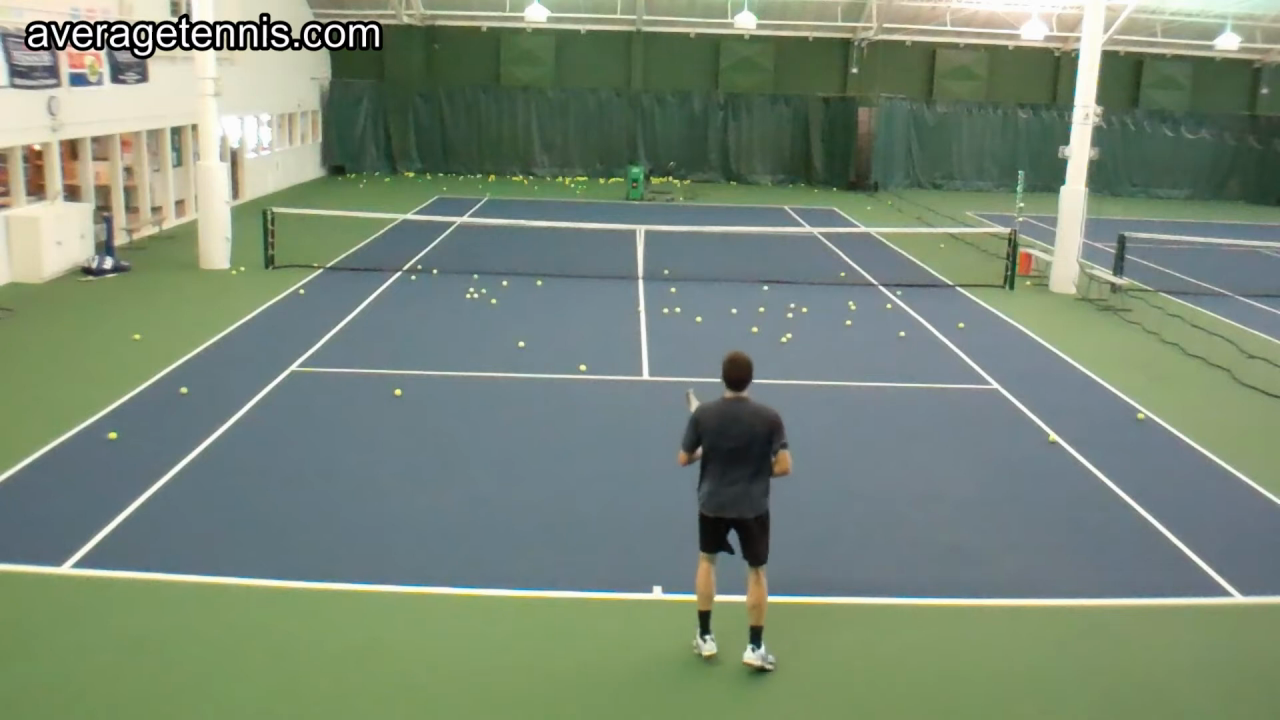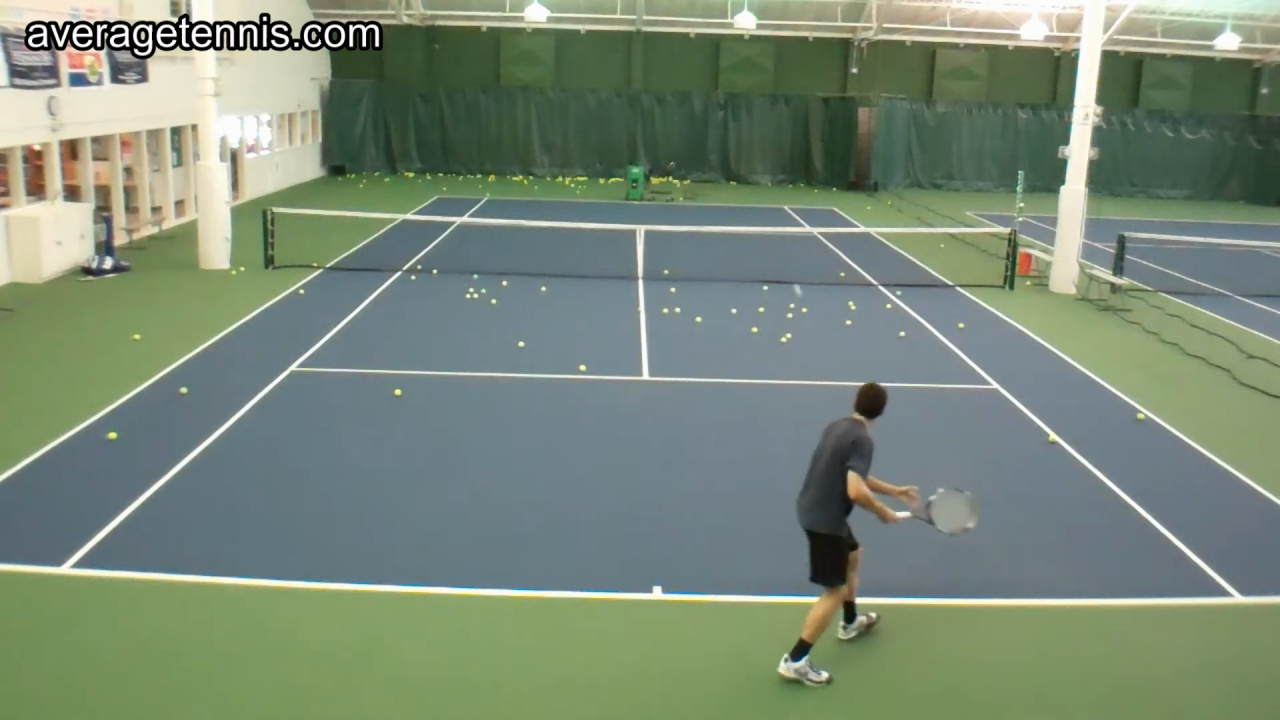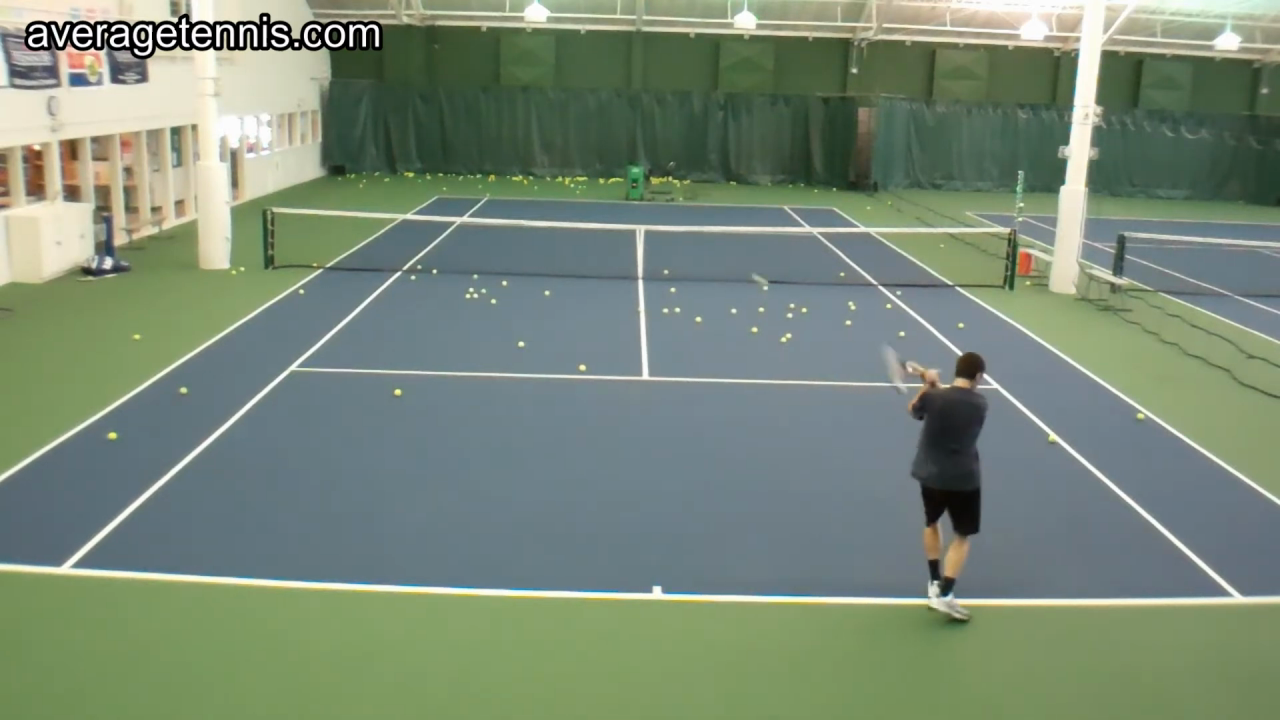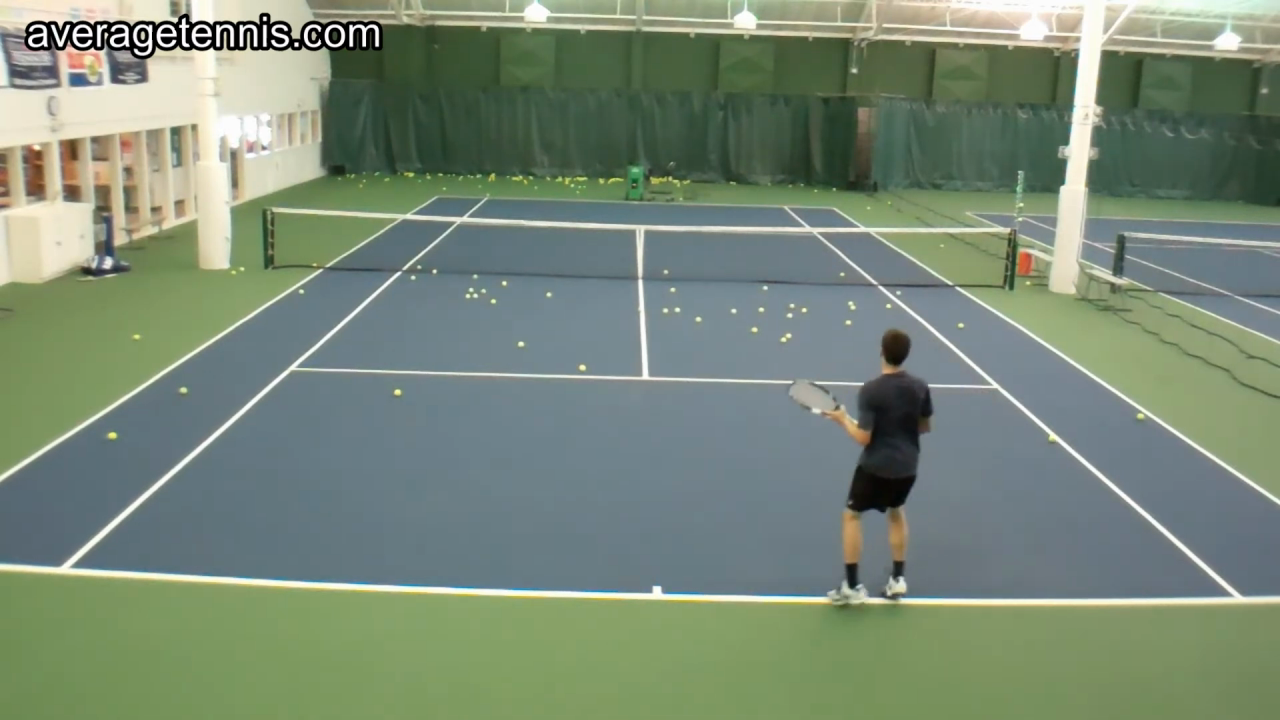
dt=1s
person 1, frame 1
left shoulder: (703, 413)
right shoulder: (769, 417)
left elbow: (684, 459)
right elbow: (783, 467)
left hip: (713, 502)
right hip: (753, 506)
left knee: (706, 561)
right knee: (756, 571)
left ankle: (705, 637)
right ankle: (755, 648)
person 1, frame 2
left shoulder: (837, 426)
right shoulder: (862, 440)
right elbow: (856, 490)
left wrist: (896, 491)
right wrist: (883, 512)
left hip: (812, 510)
right hip: (826, 519)
left knee: (853, 556)
right knee: (836, 590)
left ankle: (850, 622)
right ankle: (795, 661)
person 1, frame 3
left shoulder: (933, 398)
right shoulder: (979, 403)
left elbow: (914, 411)
left wrist: (928, 385)
right wrist: (935, 385)
left hip: (931, 476)
right hip: (965, 479)
left knee: (931, 524)
right knee: (962, 538)
left ankle: (936, 582)
right ankle: (944, 594)
person 1, frame 4
left shoulder: (871, 390)
right shoulder: (920, 387)
left elbow: (863, 439)
right elbow: (925, 427)
left wrist: (844, 420)
left hip: (876, 466)
right hip: (907, 464)
left knee: (852, 517)
right knee: (896, 514)
left ankle: (852, 586)
right ankle: (898, 579)
